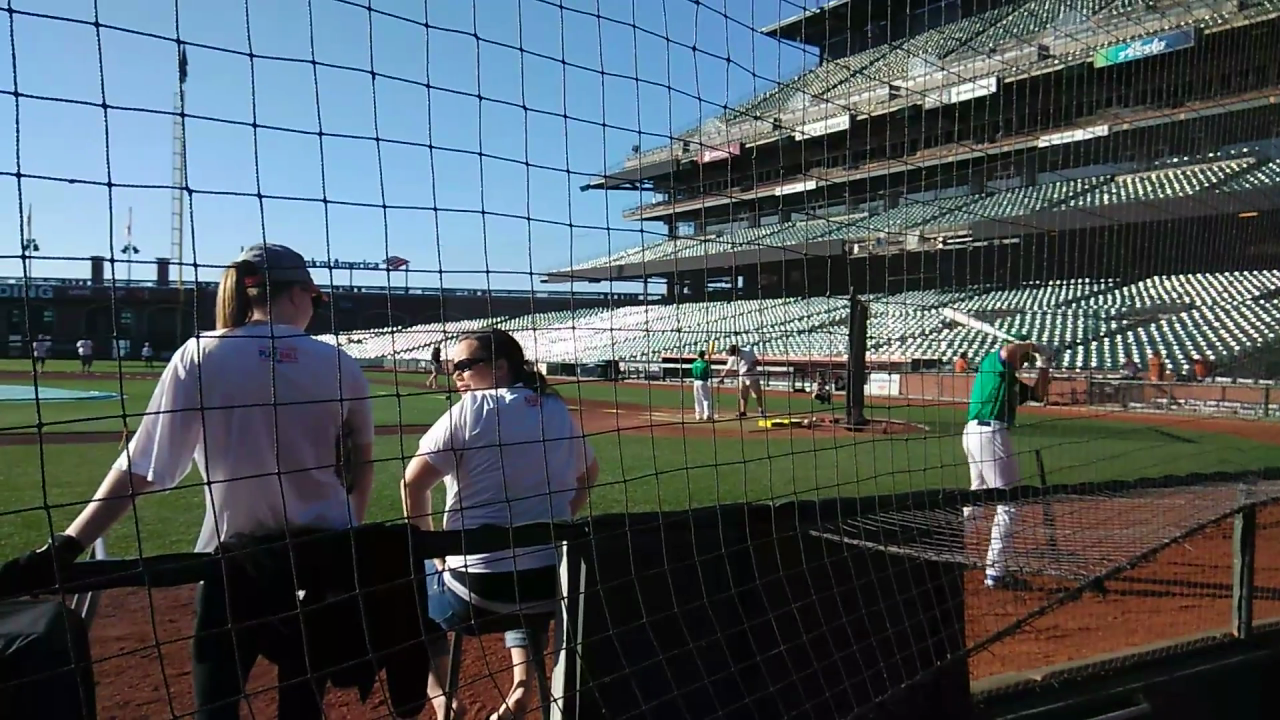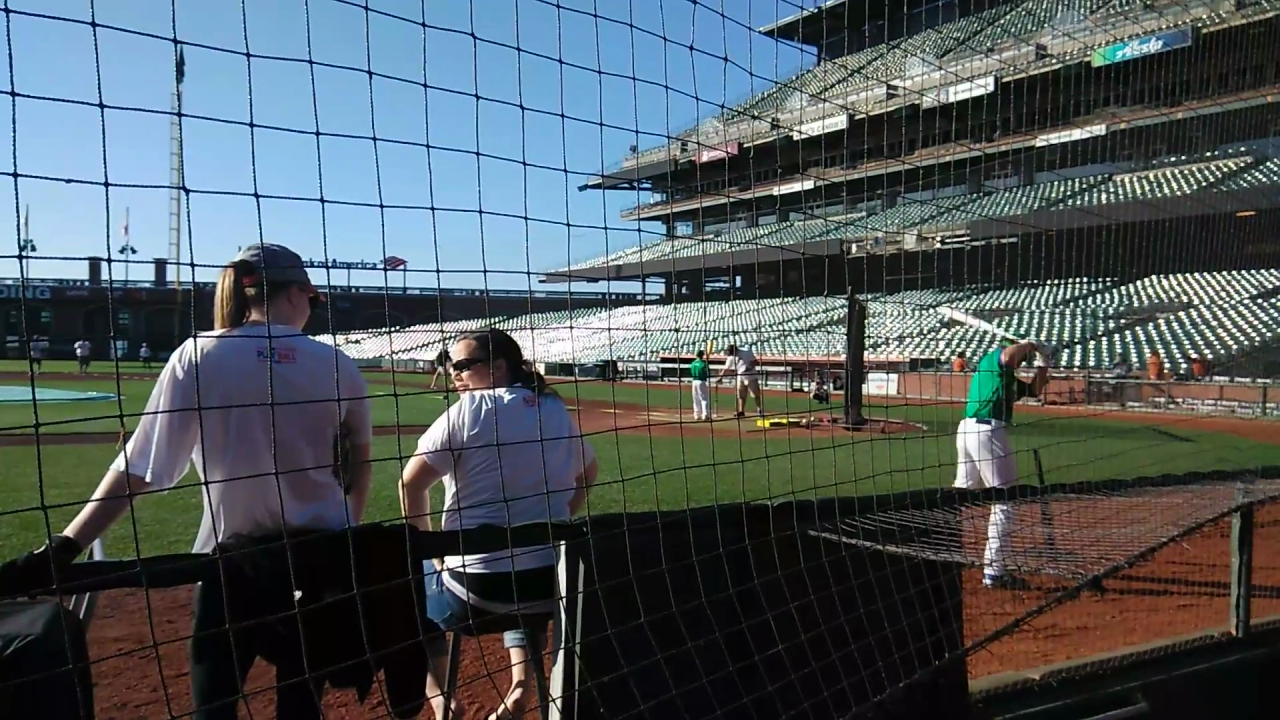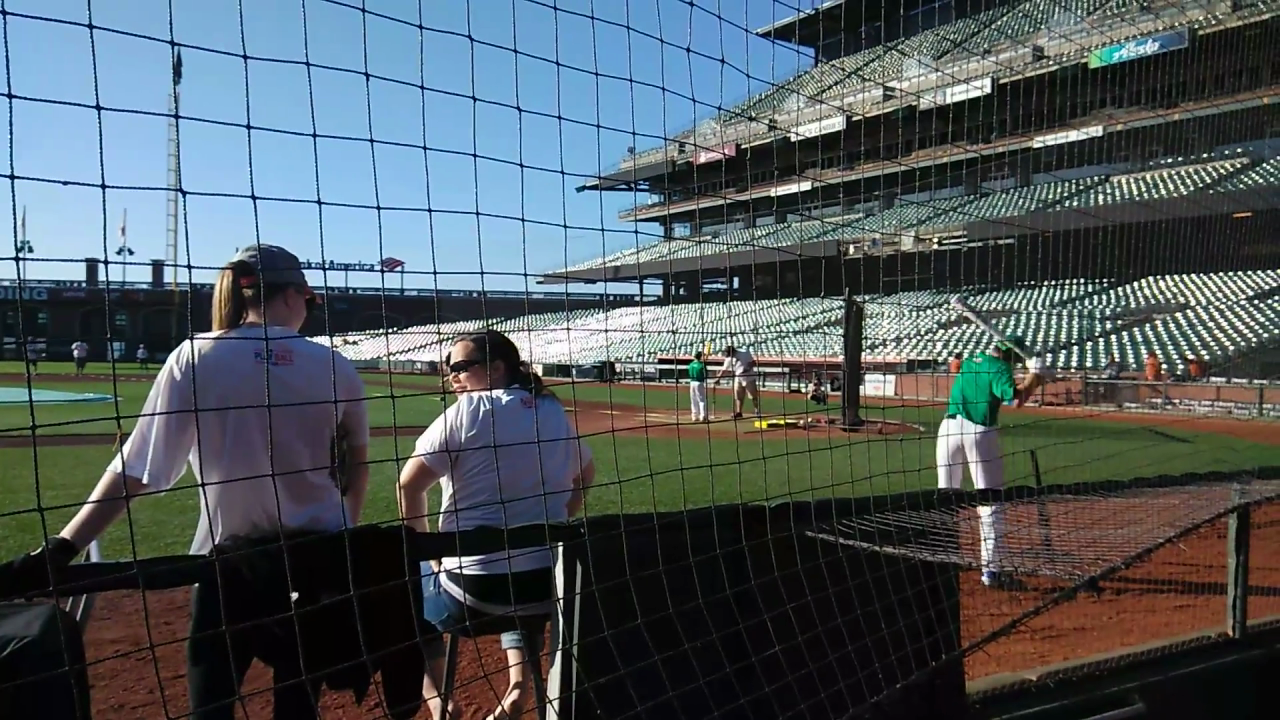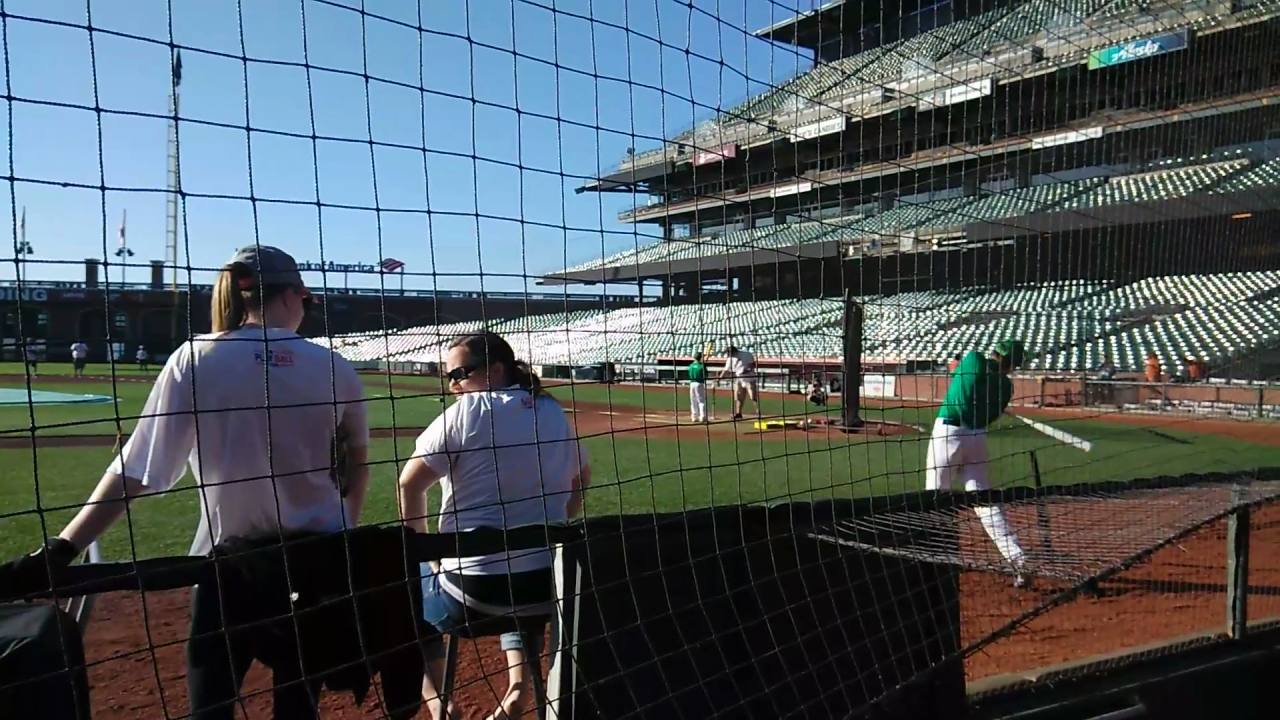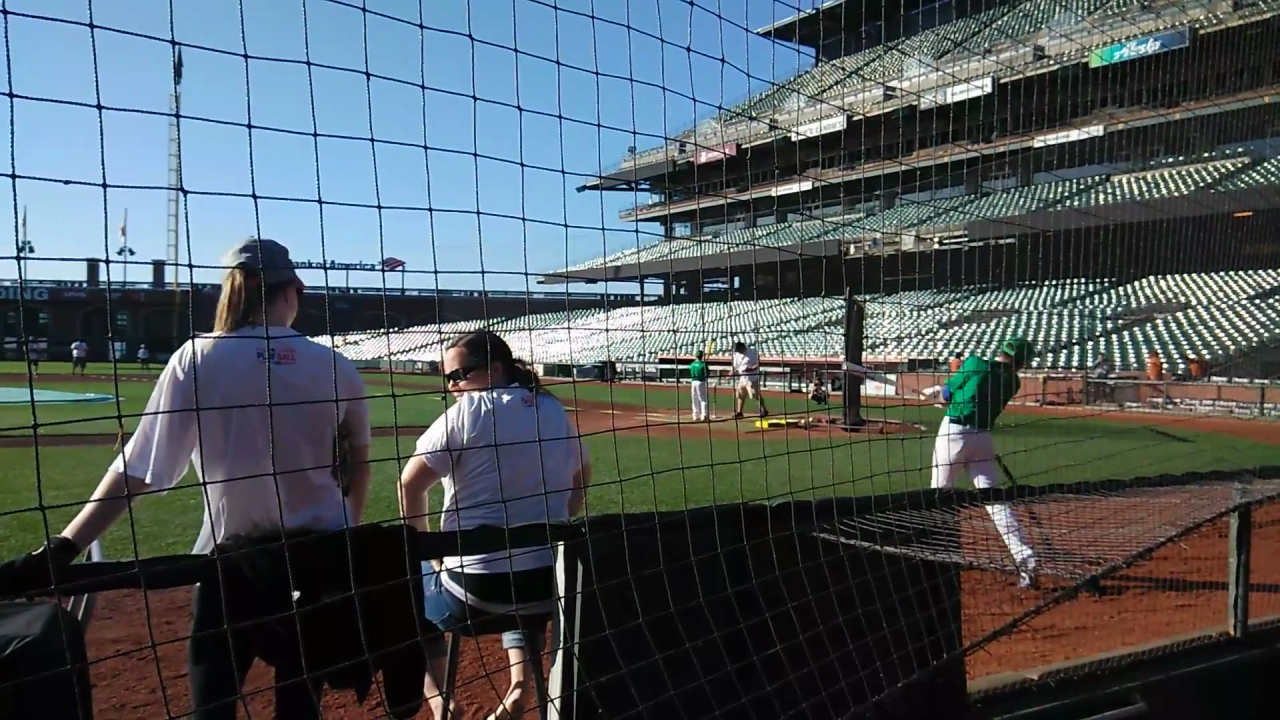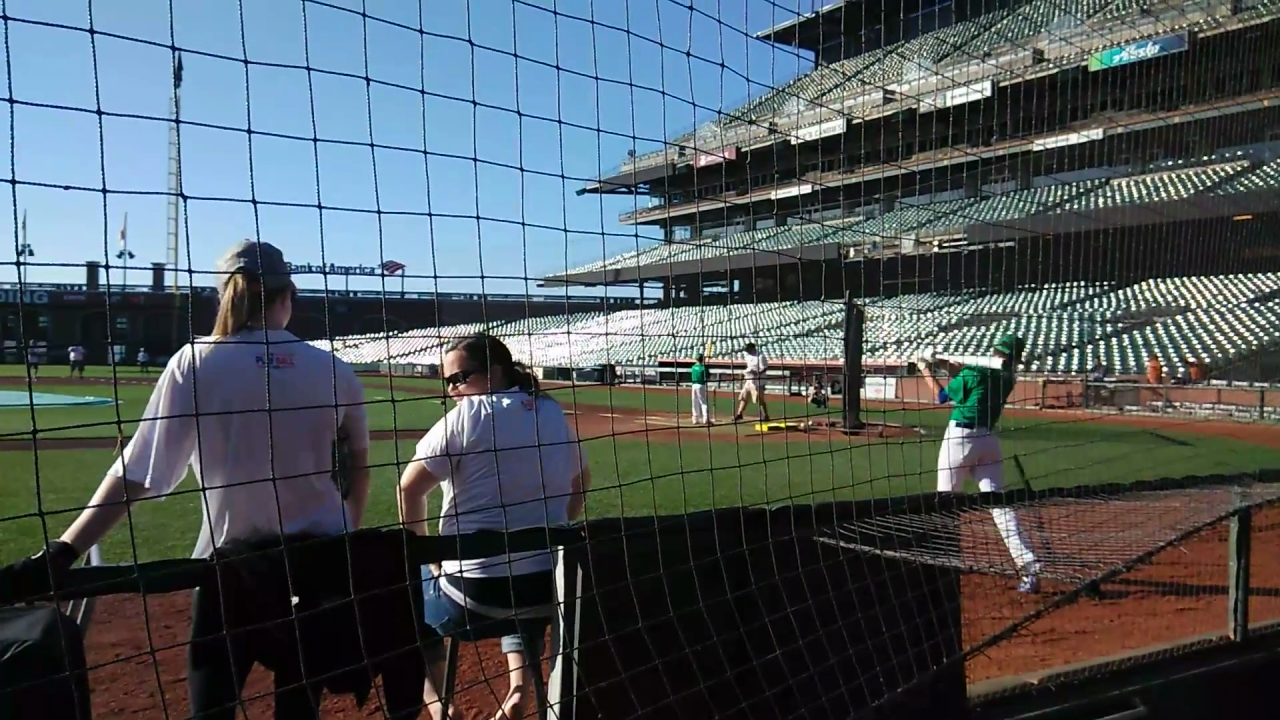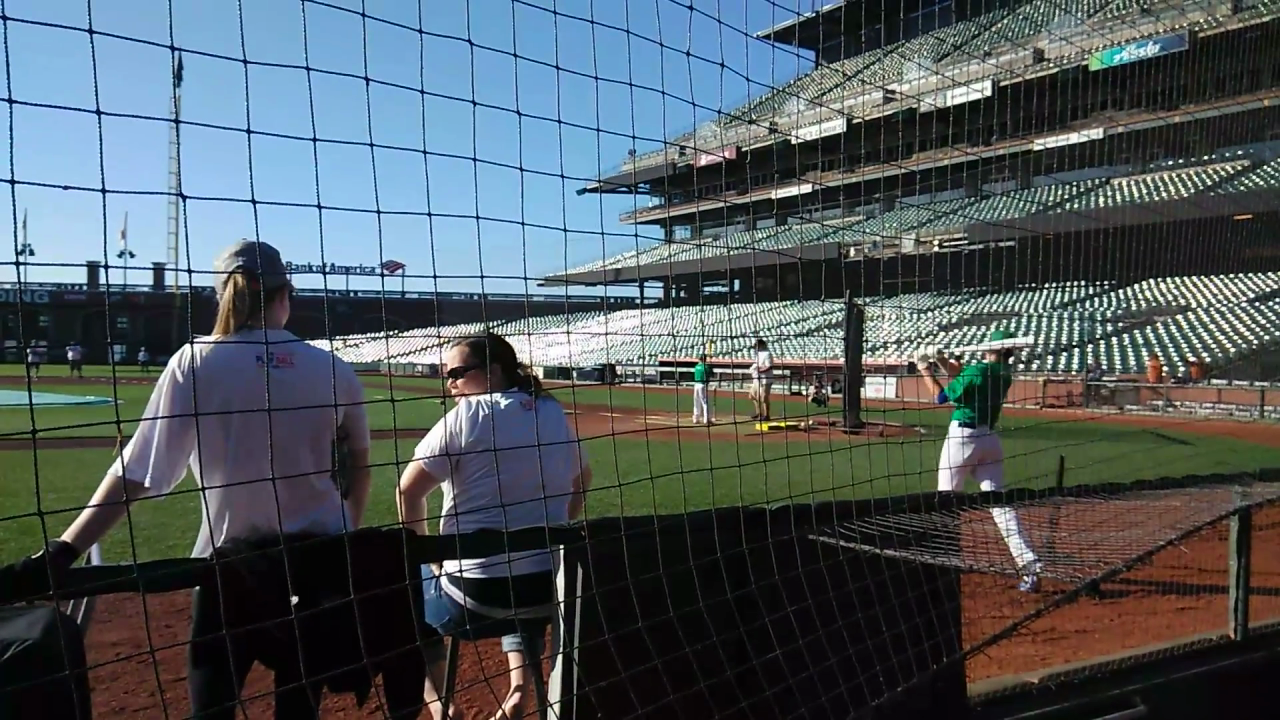
dt=0.2s
person 1, frame 1
left shoulder: (201, 357)
right shoulder: (340, 365)
left elbow: (140, 467)
right elbow: (361, 466)
left wrist: (68, 544)
right wrist: (346, 532)
person 1, frame 2
left shoulder: (198, 358)
right shoulder: (338, 365)
left elbow: (138, 468)
right elbow: (360, 466)
left wrist: (66, 545)
right wrist: (345, 535)
person 1, frame 3
left shoulder: (196, 359)
right shoulder: (335, 366)
left elbow: (135, 469)
right elbow: (356, 467)
left wrist: (62, 546)
right wrist: (341, 537)
person 1, frame 4
left shoulder: (195, 360)
right shoulder: (334, 368)
left elbow: (136, 470)
right elbow: (356, 467)
left wrist: (62, 547)
right wrist: (341, 537)
person 1, frame 5
left shoulder: (198, 359)
right shoulder: (336, 367)
left elbow: (137, 470)
right elbow: (358, 466)
left wrist: (64, 546)
right wrist: (344, 536)
person 1, frame 6
left shoulder: (196, 363)
right shoulder: (334, 371)
left elbow: (135, 474)
right elbow: (358, 470)
left wrist: (63, 550)
right wrist: (344, 538)
person 1, frame 7
left shoulder: (196, 364)
right shoulder: (333, 371)
left elbow: (136, 474)
right elbow: (358, 471)
left wrist: (63, 550)
right wrist: (344, 540)
person 2, frame 1
left shoulder: (470, 410)
right shoulder: (557, 410)
left elbow: (413, 483)
right elbow: (588, 474)
left hip: (478, 588)
right hip: (550, 583)
right ankle: (523, 680)
person 2, frame 2
left shoulder: (469, 409)
right shoulder: (556, 410)
left elbow: (411, 483)
right elbow: (588, 473)
left hip: (477, 587)
right hip: (548, 584)
right ankle: (523, 680)
person 2, frame 3
left shoulder: (467, 411)
right shoulder: (554, 412)
left elbow: (409, 484)
right elbow: (585, 475)
left hip: (474, 588)
right hip: (546, 585)
right ankle: (520, 681)
person 2, frame 4
left shoulder: (468, 411)
right shoulder: (553, 413)
left elbow: (409, 485)
right elbow: (581, 480)
left hip: (474, 590)
right hip: (546, 587)
right ankle: (519, 685)
person 2, frame 5
left shoulder: (468, 410)
right shoulder: (553, 410)
left elbow: (410, 484)
right elbow: (581, 476)
left hip: (476, 589)
right hip: (548, 585)
right ankle: (521, 683)
person 2, frame 6
left shoulder: (468, 415)
right shoulder: (552, 414)
left elbow: (409, 489)
right elbow: (580, 483)
left hip: (475, 594)
right hip: (548, 589)
right ankle: (519, 688)
person 2, frame 7
left shoulder: (466, 416)
right shoulder: (553, 414)
left elbow: (409, 491)
right elbow: (581, 483)
left hip: (476, 594)
right hip: (548, 591)
right ankle: (520, 688)
person 3, frame 1
left shoulder: (1010, 377)
right shoulder: (994, 360)
left elbow: (1039, 395)
right elbow: (1007, 351)
left wrist: (1044, 366)
right wrist: (1030, 346)
left hip: (975, 433)
right hip: (989, 434)
left knee: (979, 492)
right knee: (1006, 502)
right ankle: (995, 571)
person 3, frame 2
left shoulder: (993, 366)
right shoulder: (994, 358)
left elbow: (1034, 390)
right elbow: (1007, 355)
left wrist: (1042, 364)
right wrist: (1028, 346)
left hip: (966, 430)
right hip: (988, 432)
left knee: (963, 490)
right knee: (1001, 501)
right ankle: (993, 569)
person 3, frame 3
left shoulder: (971, 362)
right shoulder: (1002, 369)
right elbow: (1016, 401)
left wrist: (1032, 376)
right wrist: (1034, 376)
left hip: (951, 428)
right hip: (980, 434)
right knee: (989, 500)
right ankle: (992, 568)
person 3, frame 4
left shoulder: (972, 359)
right shoulder: (1006, 385)
left hip: (947, 433)
right hip: (975, 439)
right knee: (985, 501)
right ankle: (1017, 561)
person 3, frame 5
left shoulder: (975, 363)
right shoulder: (1013, 382)
left elbow: (947, 394)
left wrist: (936, 392)
left hip: (954, 433)
right hip: (981, 439)
right knee: (996, 500)
right ankle: (1026, 563)
person 3, frame 6
left shoulder: (976, 372)
right shoulder: (1008, 377)
left elbow: (944, 396)
left wrist: (926, 371)
right wrist: (942, 361)
left hip: (961, 438)
right hip: (988, 441)
right knee: (998, 503)
right ankle: (1028, 567)
person 3, frame 7
left shoulder: (977, 370)
right shoulder: (1005, 374)
left elbow: (943, 396)
left wrist: (925, 370)
right wrist: (942, 360)
left hip: (963, 437)
right hip: (990, 440)
right knee: (999, 503)
right ankle: (1029, 567)
